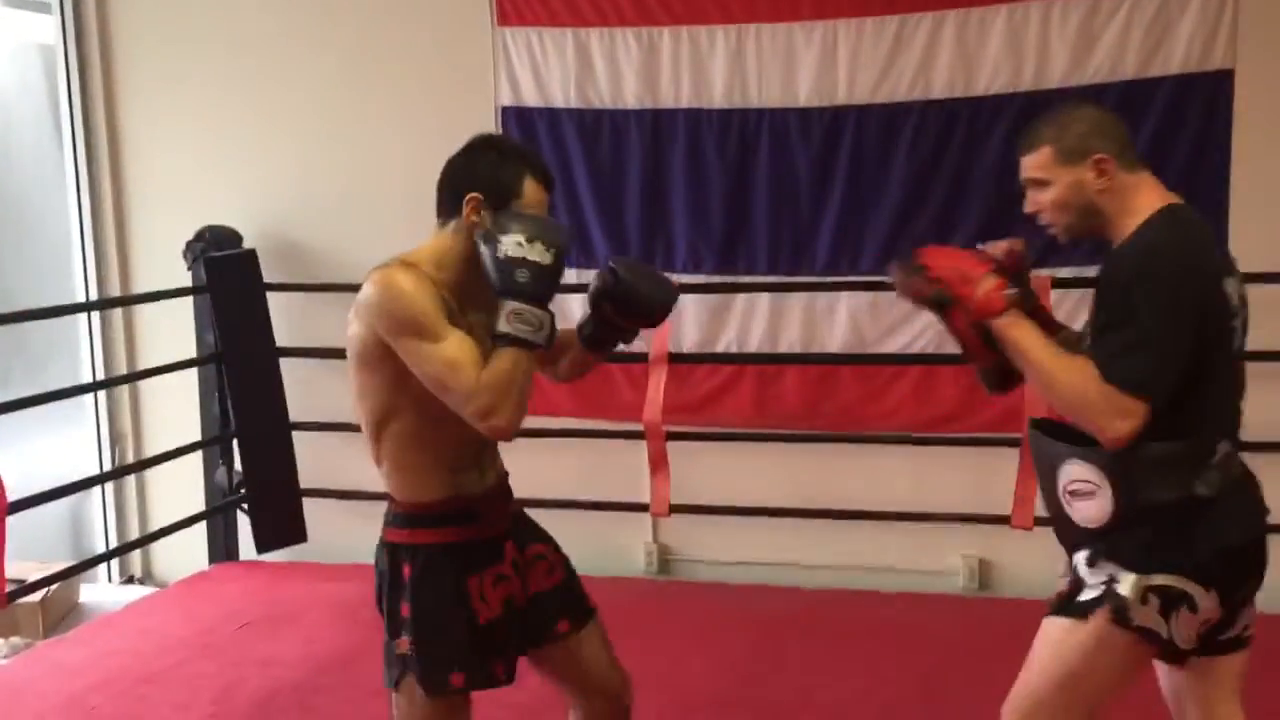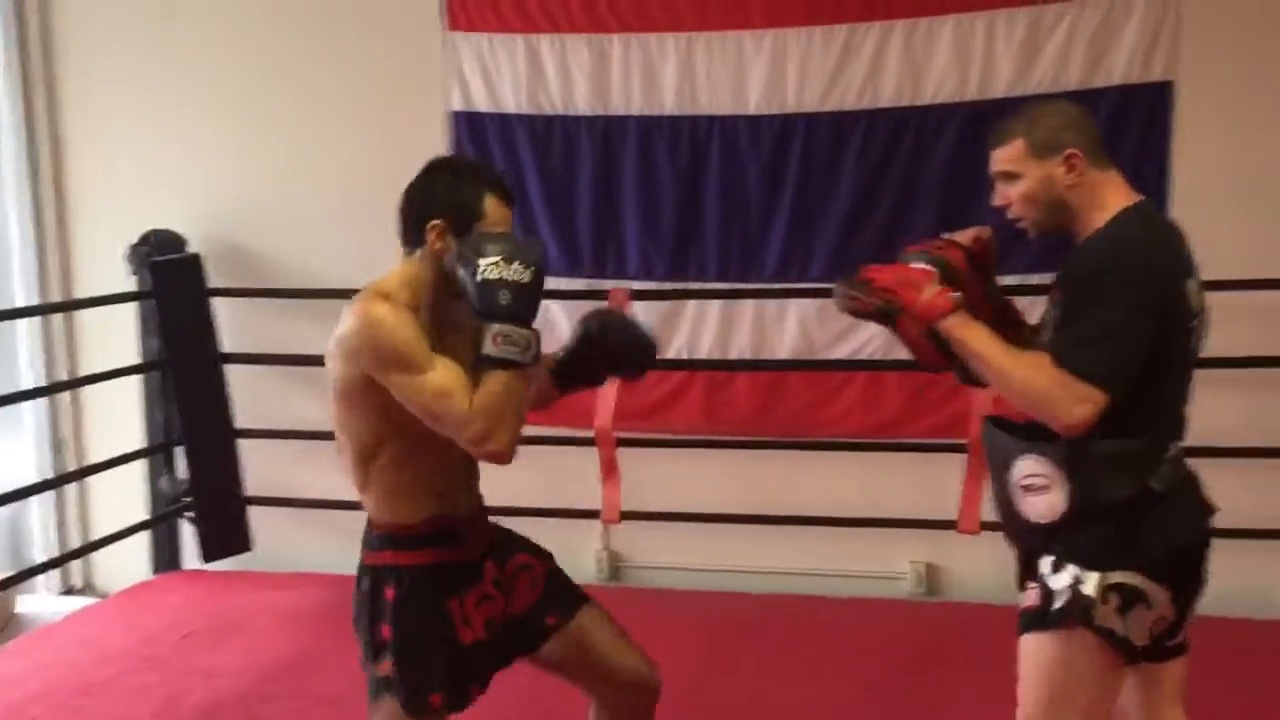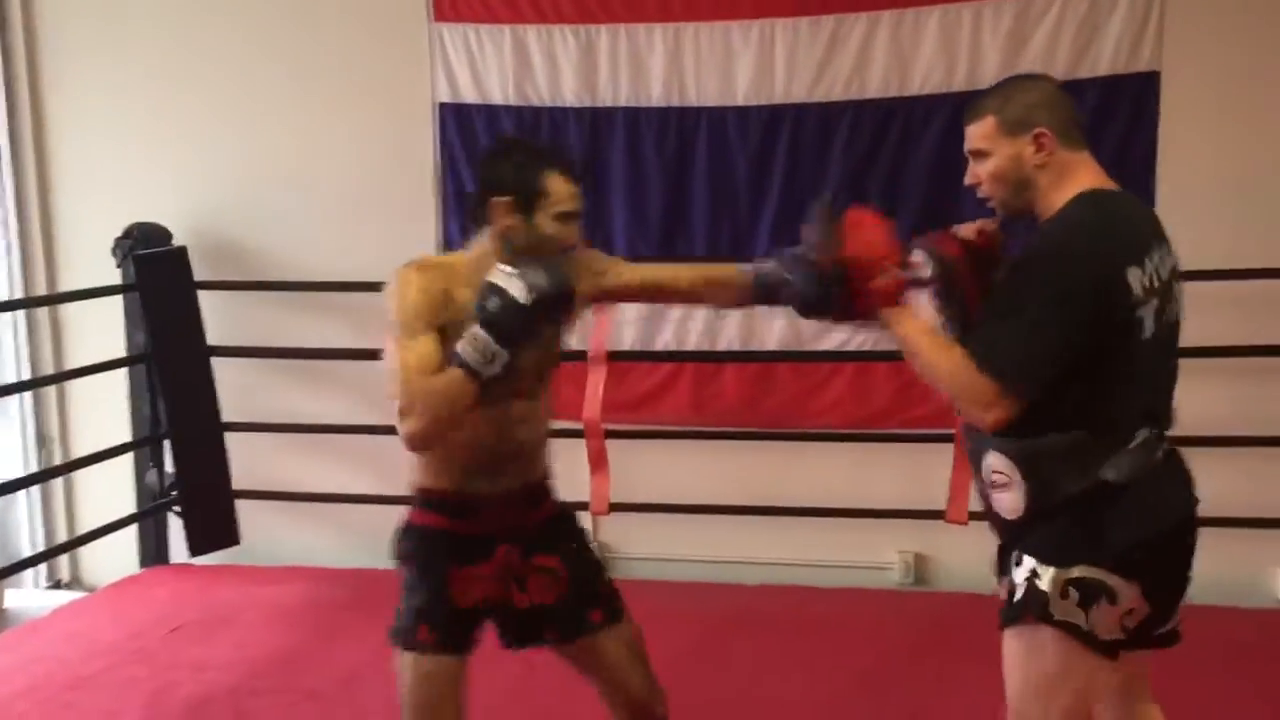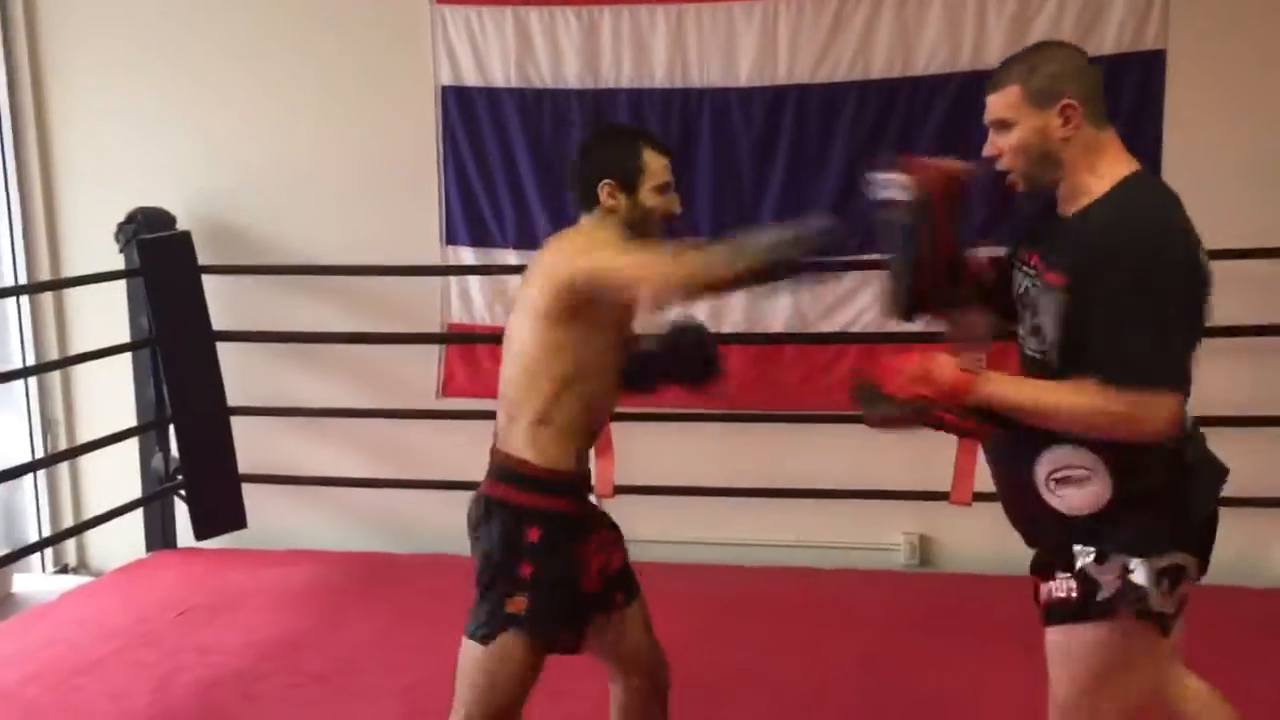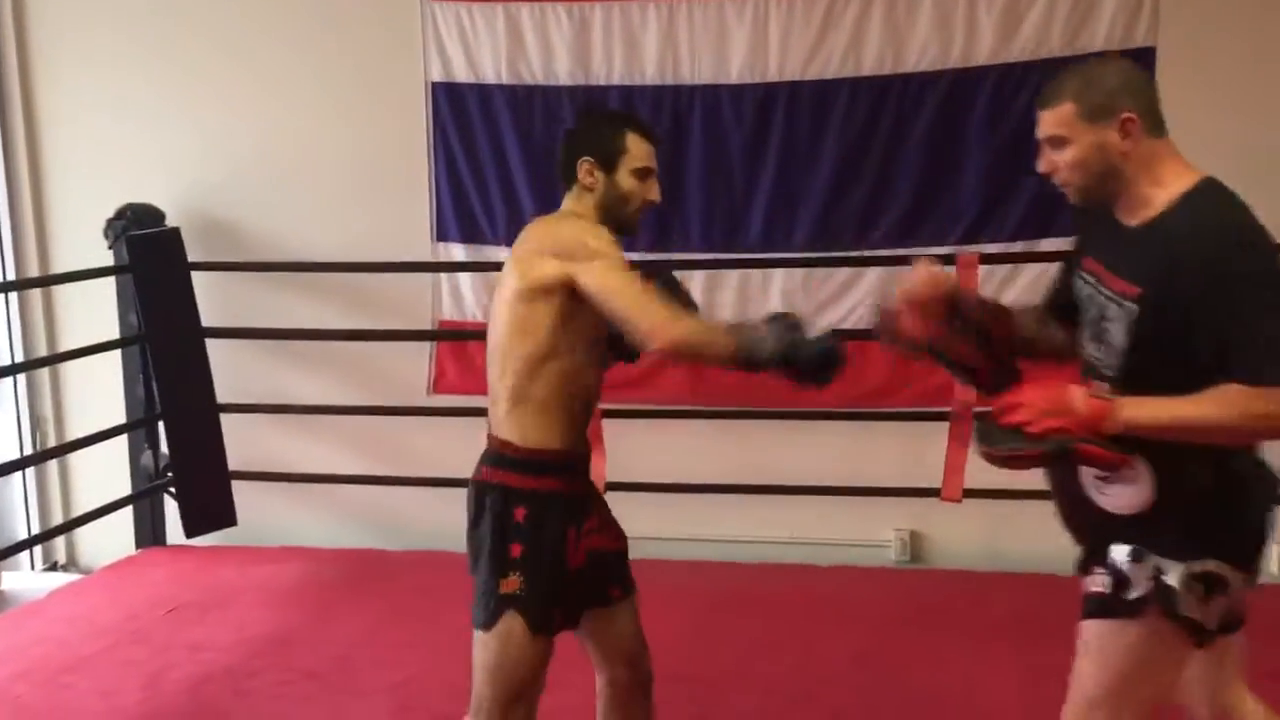
dt=0.2s
person 1, frame 1
left shoulder: (1156, 262)
right shoulder: (1182, 244)
left elbow: (1113, 415)
right elbow: (1113, 371)
left wrist: (996, 311)
right wrist: (1027, 309)
left hip: (1161, 543)
right hip: (1208, 526)
person 1, frame 2
left shoulder: (1119, 257)
right shoulder: (1139, 243)
left elbow: (1069, 403)
right elbow: (1063, 368)
left wrist: (944, 312)
left hip: (1110, 539)
right hip: (1144, 526)
person 1, frame 3
left shoulder: (1065, 246)
right shoulder: (1121, 224)
left elbow: (986, 401)
left wrist: (885, 289)
left hip: (1084, 529)
right hip: (1134, 512)
person 1, frame 4
left shoulder: (1139, 235)
right shoulder: (1056, 215)
left elbow: (1145, 410)
right elbow: (983, 313)
left wrist: (967, 385)
left hip: (1129, 521)
right hip: (1120, 511)
person 1, frame 5
left shoulder: (1214, 240)
right shoulder: (1104, 223)
right elbow: (1049, 334)
left wrist: (1105, 412)
right wrist: (956, 305)
left hip: (1178, 528)
right hip: (1145, 517)
person 2, frame 1
left shoulder: (487, 279)
right shoulder: (396, 290)
left elbow: (561, 363)
right elbow: (495, 414)
left wrist: (606, 323)
right wrist: (524, 298)
left hip: (505, 526)
right hip: (430, 550)
person 2, frame 2
left shoulder: (456, 303)
right shoulder: (376, 320)
left elbow: (524, 392)
right elbow: (491, 438)
left wrist: (578, 362)
right wrist: (510, 321)
left hip: (485, 547)
right hip: (412, 574)
person 2, frame 3
left shoulder: (568, 273)
right shoulder: (420, 286)
left elbow: (680, 282)
right elbow: (419, 426)
left wrist: (772, 277)
right wrist: (492, 331)
left hip: (536, 524)
right hip: (445, 540)
person 2, frame 4
left shoulder: (602, 263)
right shoulder: (583, 254)
right elbow: (669, 278)
left wrist: (645, 367)
right wrist: (785, 242)
left hip: (567, 508)
right hip: (526, 515)
person 2, frame 5
left shoulder: (560, 254)
right shoulder: (571, 240)
right elbow: (664, 332)
left wrist: (614, 341)
right wrist: (777, 346)
left hip: (562, 490)
right hip: (525, 498)
left knee: (629, 666)
